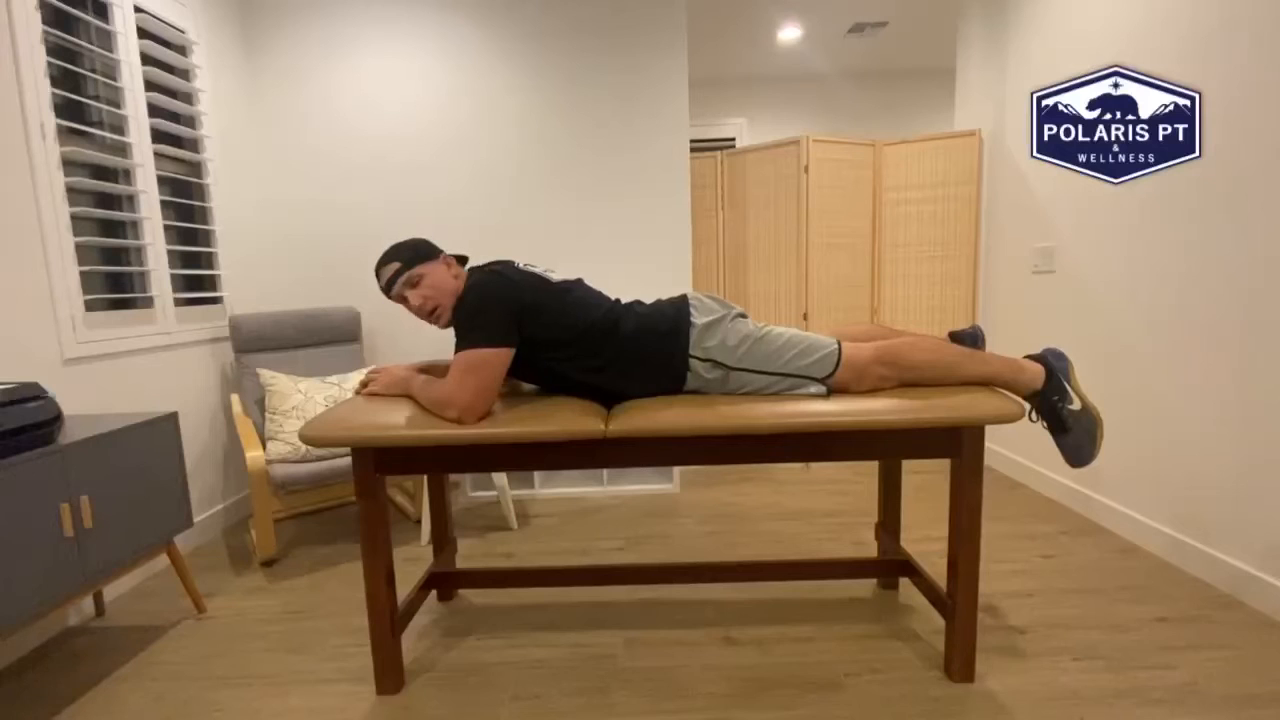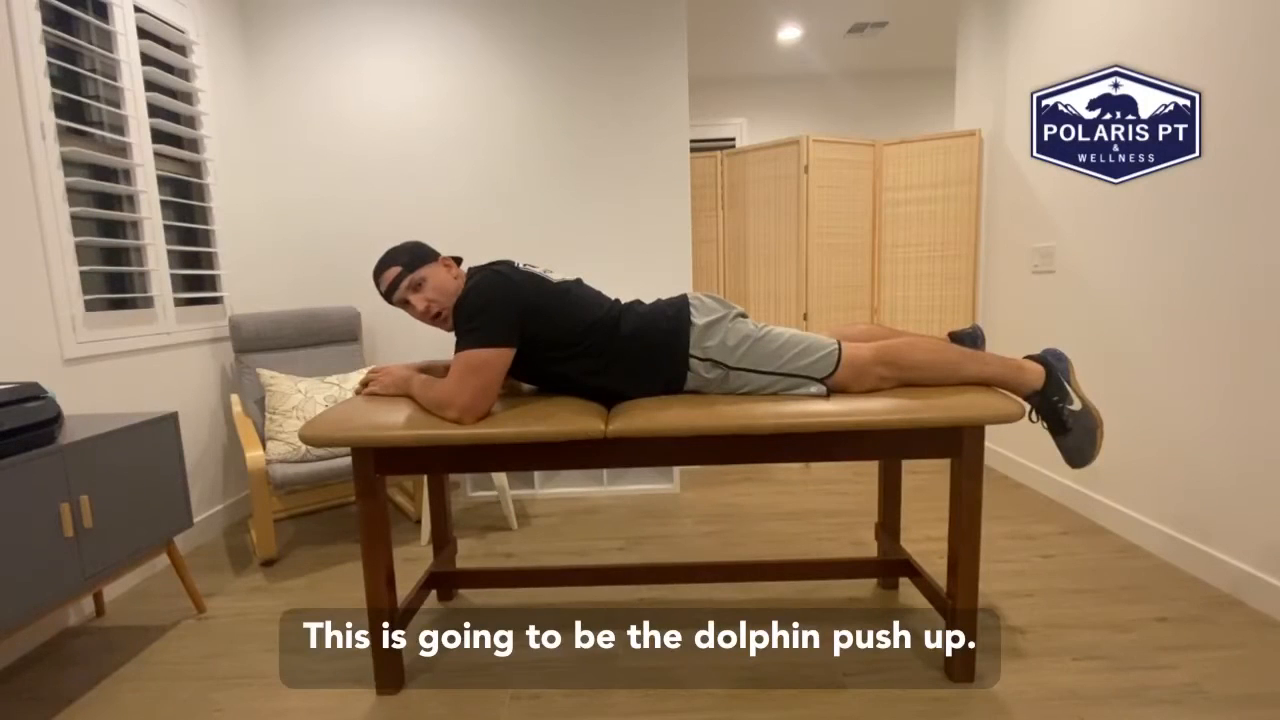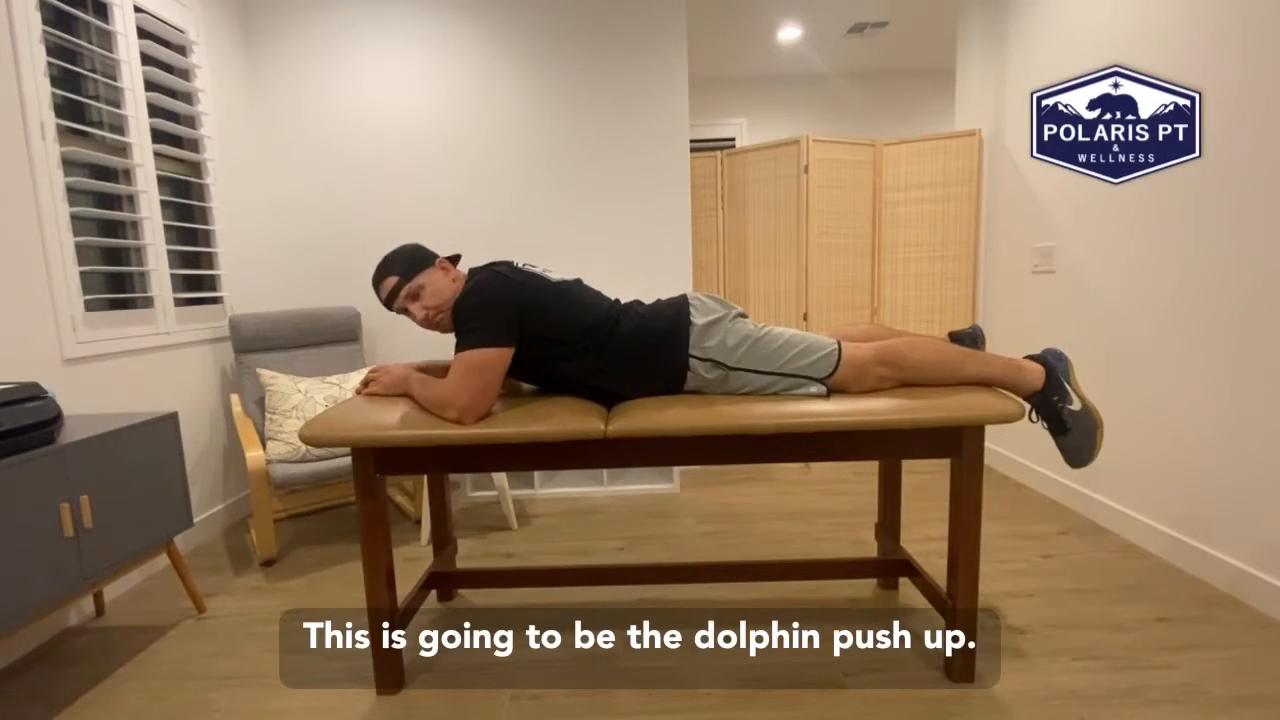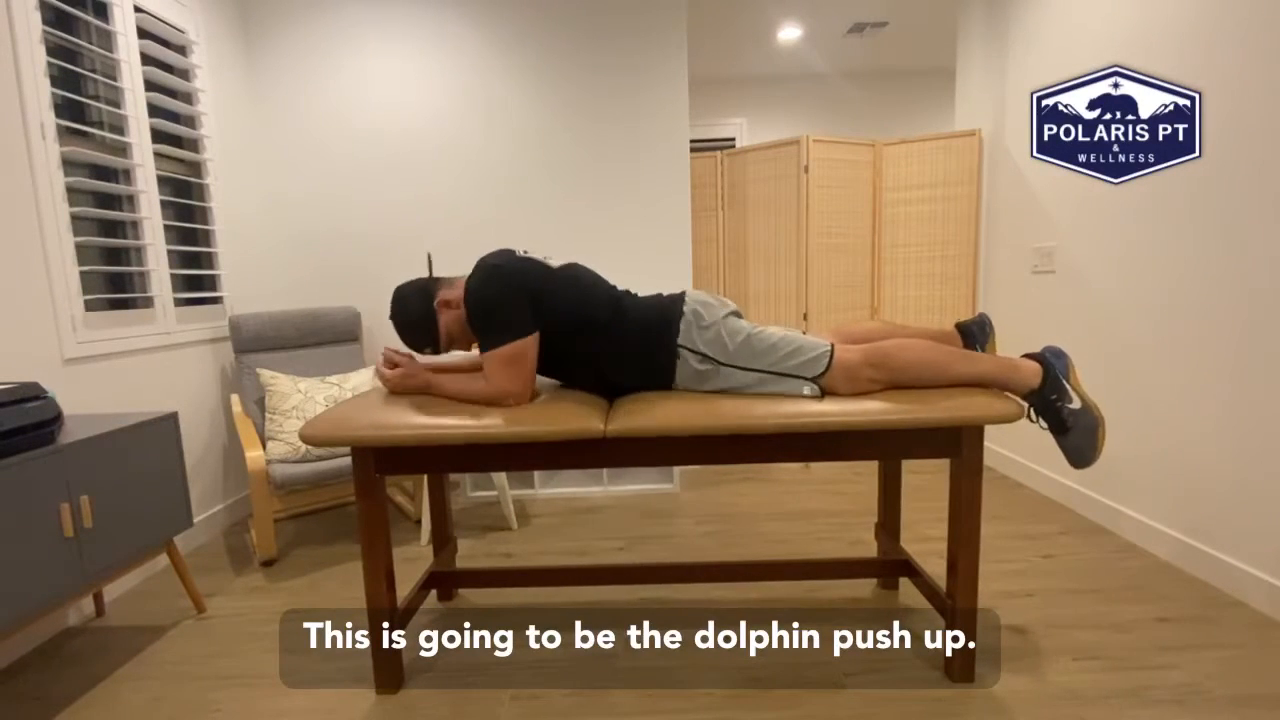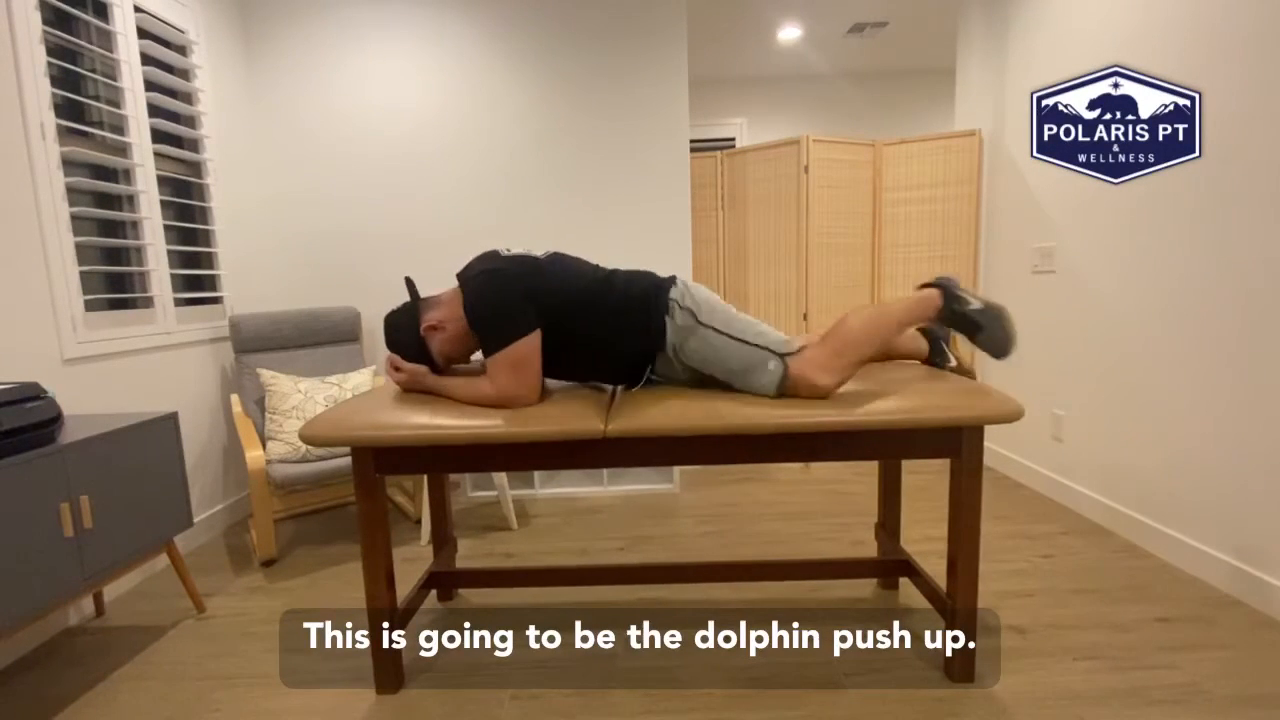
dt=1s
person 1, frame 1
left shoulder: (486, 291)
right shoulder: (498, 294)
left elbow: (468, 403)
right elbow: (484, 368)
left wrist: (408, 381)
right wrist: (422, 367)
left hip: (693, 347)
right hip: (682, 336)
left knee: (864, 367)
right knee: (840, 344)
left ankle: (1035, 374)
right ankle: (955, 343)
person 1, frame 2
left shoulder: (486, 292)
right shoulder: (497, 293)
left elbow: (467, 403)
right elbow: (486, 367)
left wrist: (410, 382)
right wrist: (420, 367)
left hip: (694, 346)
right hip: (681, 335)
left knee: (864, 368)
right knee: (836, 344)
left ankle: (1033, 374)
right ankle: (954, 341)
person 1, frame 3
left shoulder: (485, 292)
right shoulder: (499, 293)
left elbow: (468, 404)
right elbow: (489, 366)
left wrist: (410, 383)
right wrist: (419, 367)
left hip: (693, 347)
right hip: (679, 332)
left knee: (864, 368)
right knee: (836, 343)
left ankle: (1034, 374)
right ankle: (953, 343)
person 1, frame 4
left shoulder: (492, 284)
right shoulder: (506, 280)
left elbow: (512, 388)
right elbow: (507, 361)
left wrist: (425, 381)
right wrist: (432, 365)
left hip: (689, 345)
right hip: (677, 330)
left knee: (855, 369)
right knee: (836, 342)
left ankle: (1033, 374)
right ankle: (962, 335)
person 1, frame 5
left shoulder: (490, 291)
right shoulder: (490, 283)
left elbow: (517, 390)
right elbow: (525, 369)
left wrist: (428, 383)
right wrist: (451, 377)
left hip: (670, 316)
right hip: (655, 338)
left knee: (815, 373)
right knee: (807, 357)
left ankle: (934, 302)
right ankle: (924, 346)
